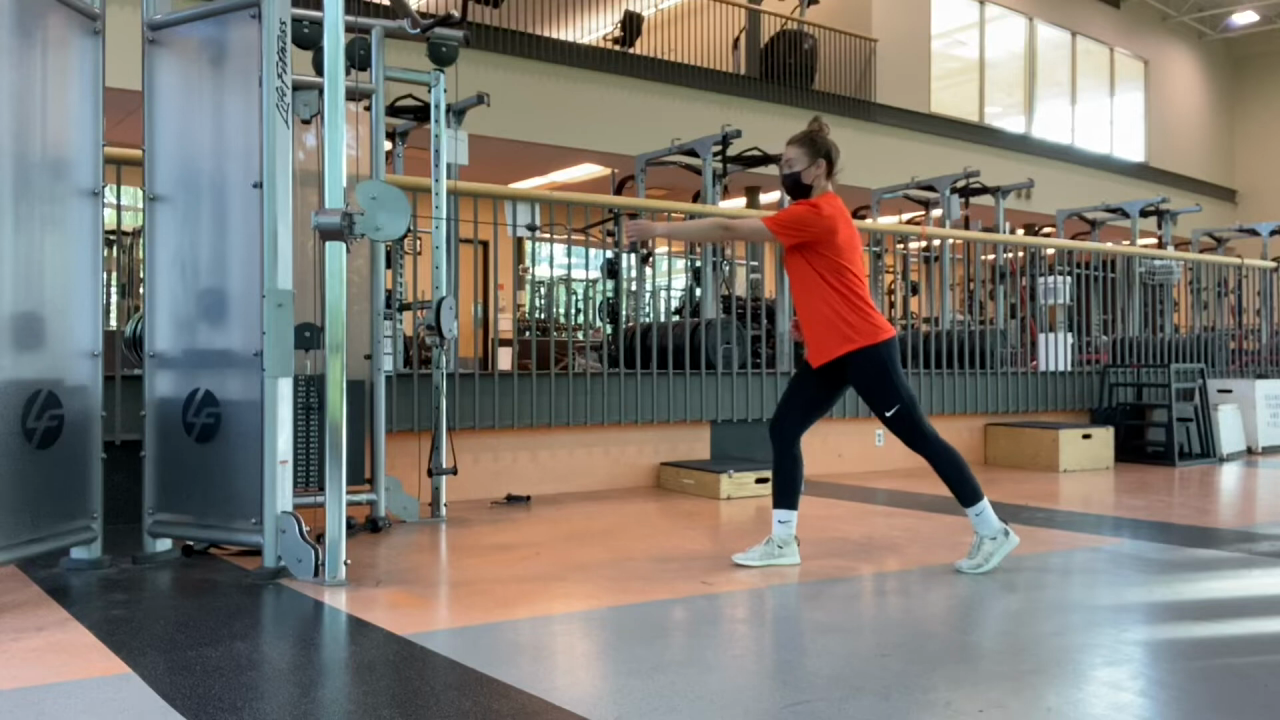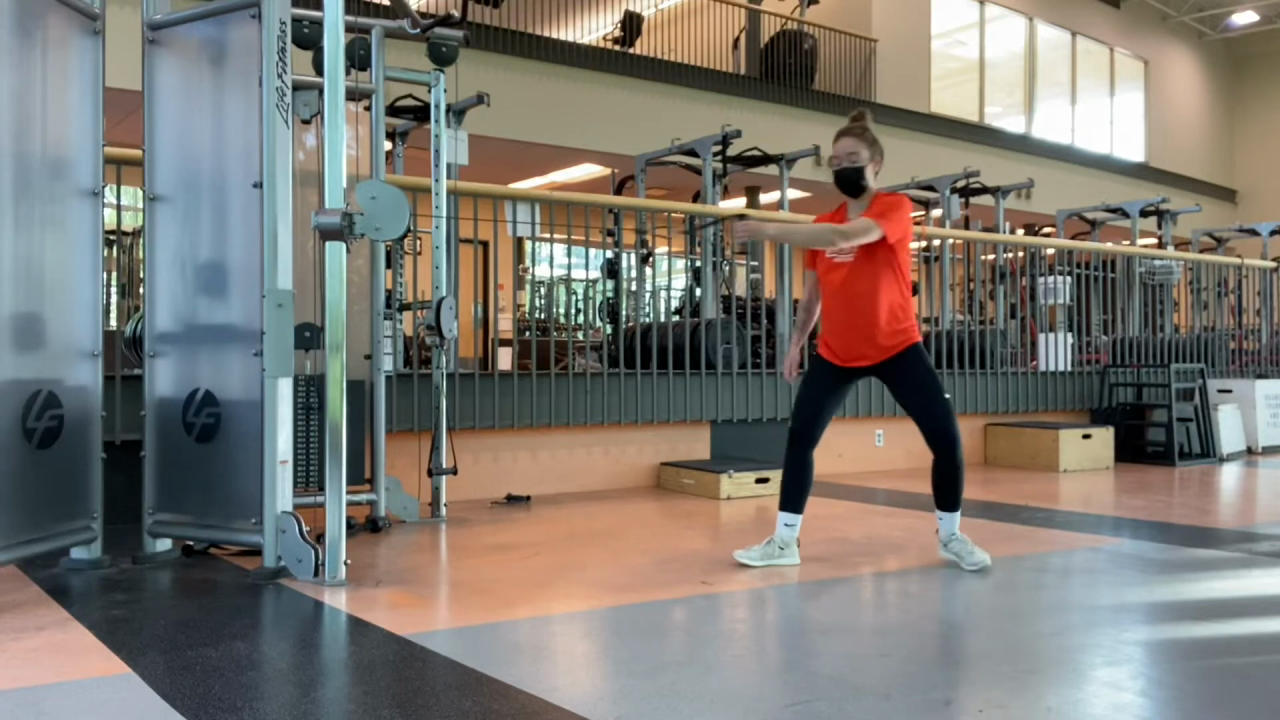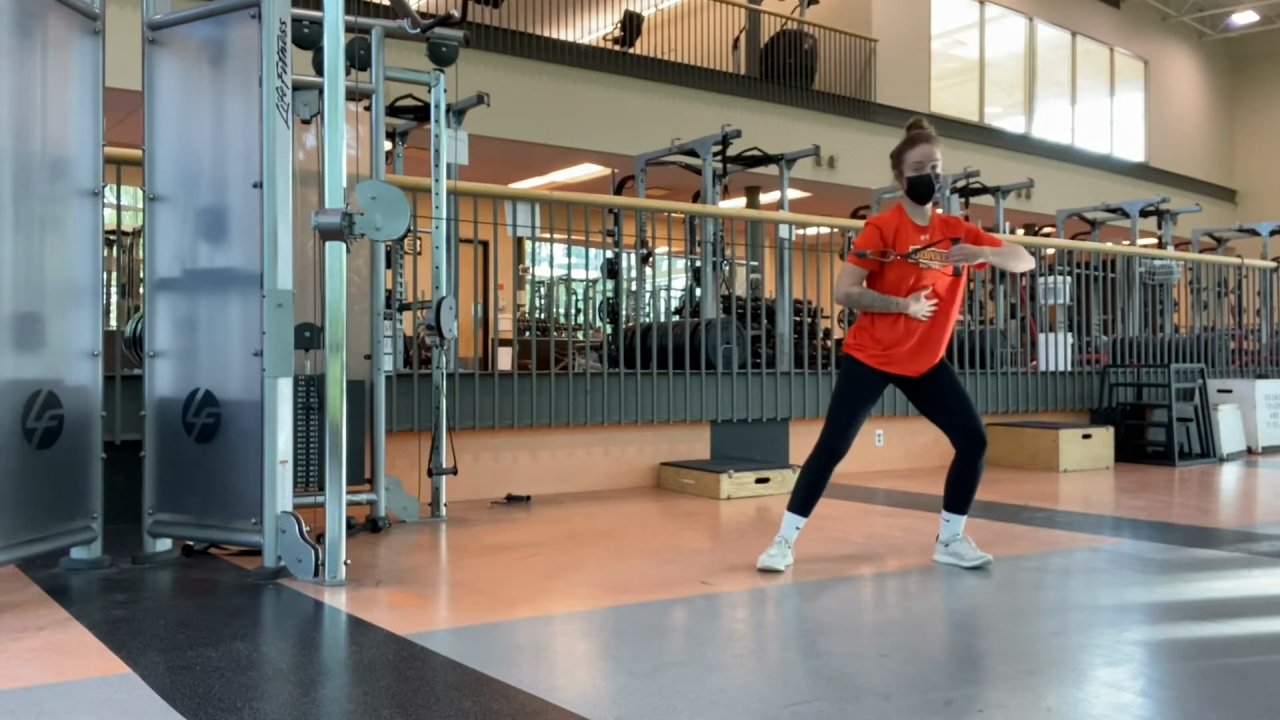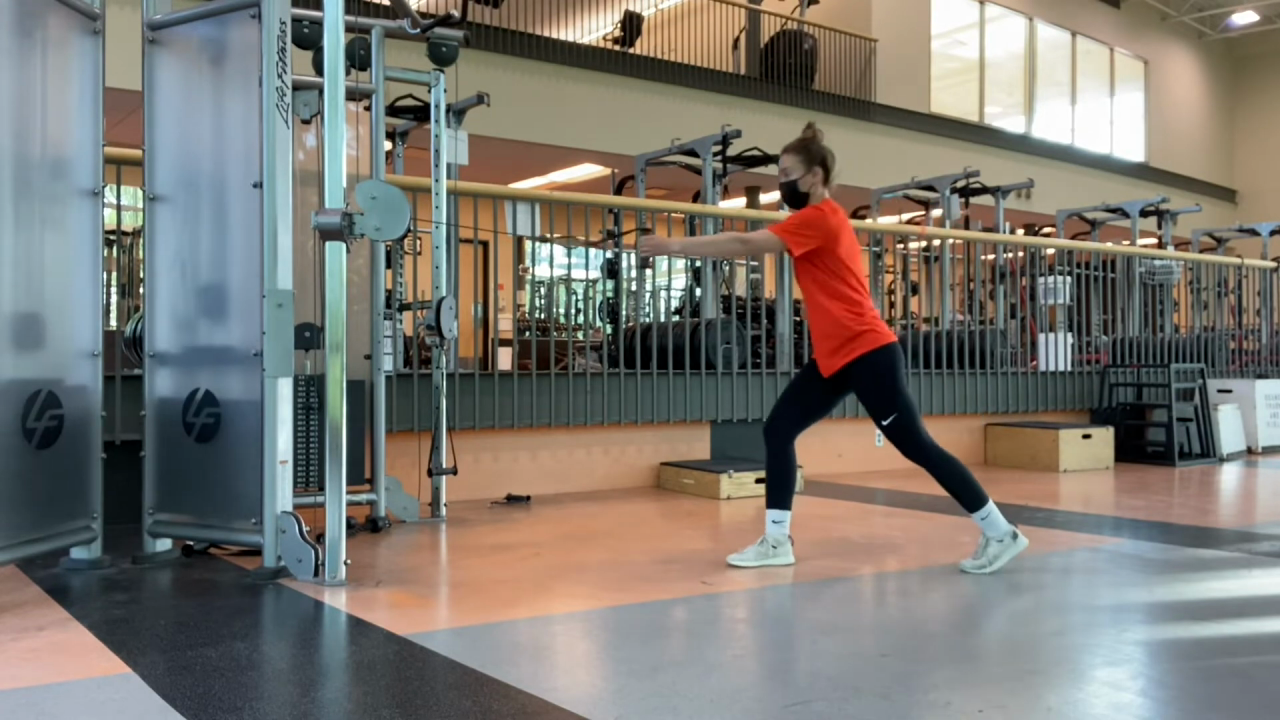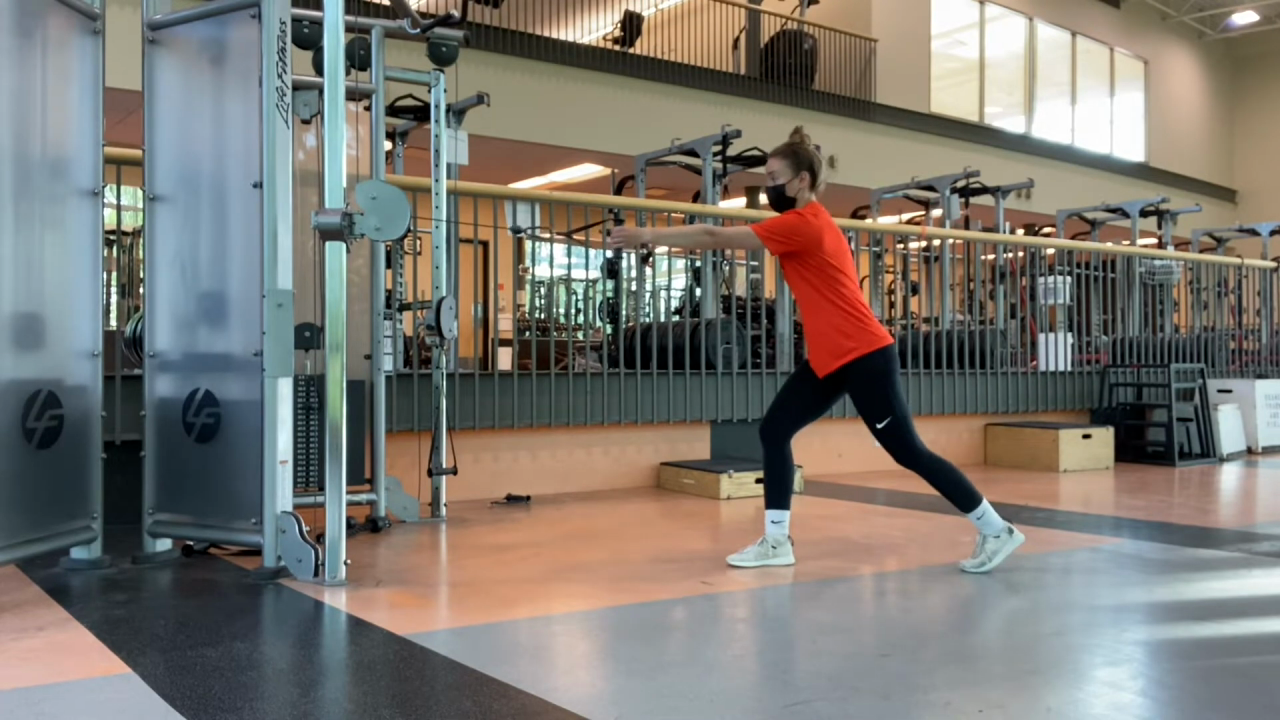
dt=1s
person 1, frame 1
left shoulder: (817, 214)
right shoulder: (815, 216)
left elbow: (730, 229)
left wrist: (659, 230)
right wrist: (807, 320)
left hip: (864, 349)
right hip: (829, 353)
left knee: (919, 437)
right knee: (783, 431)
left ankle: (992, 531)
right ankle: (783, 542)
person 1, frame 2
left shoulder: (893, 206)
right shoulder: (823, 224)
left elbow: (850, 237)
right elbow: (813, 292)
left wrist: (772, 231)
right wrist: (796, 342)
left hip: (897, 346)
right hip: (834, 353)
left knee: (945, 436)
right knee: (799, 437)
left ankle: (951, 536)
right ankle: (783, 542)
person 1, frame 3
left shoulder: (956, 230)
right shoulder: (882, 228)
left elbow: (1025, 260)
right elbow: (843, 291)
left wrist: (984, 253)
right wrist: (902, 304)
left hip: (927, 361)
right hip: (869, 357)
left knee: (973, 440)
right knee: (832, 445)
left ankle: (950, 539)
right ankle: (784, 541)
person 1, frame 4
left shoulder: (820, 219)
right shoulder: (814, 222)
left elbow: (746, 245)
left wrist: (670, 245)
right wrist: (796, 301)
left hip: (868, 354)
right hip: (833, 357)
left knee: (916, 446)
right knee: (778, 431)
left ankle: (1001, 533)
right ankle: (777, 541)
person 1, frame 5
left shoulder: (804, 223)
right shoulder: (801, 229)
left elbow: (719, 237)
left wrist: (648, 235)
right wrist: (809, 311)
left hip: (866, 356)
right hip: (826, 360)
left knee: (907, 450)
right knee: (773, 431)
left ankle: (997, 531)
right ankle: (776, 541)
